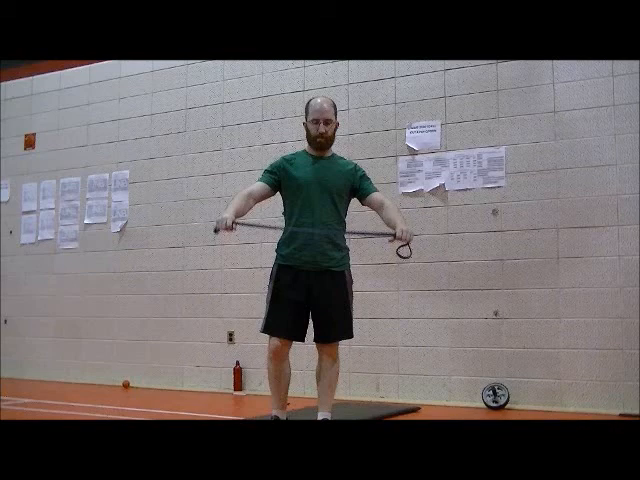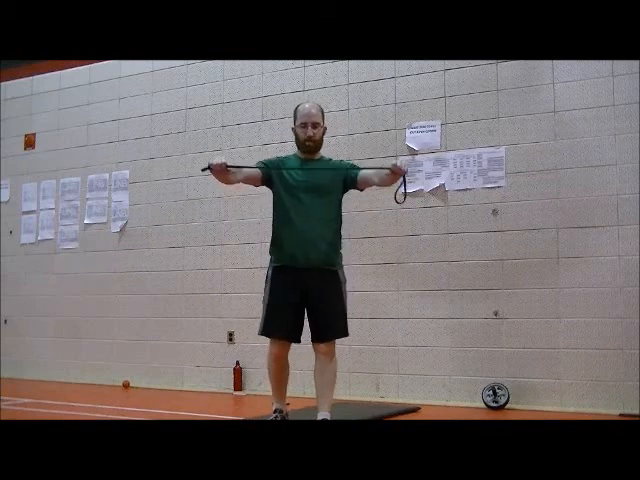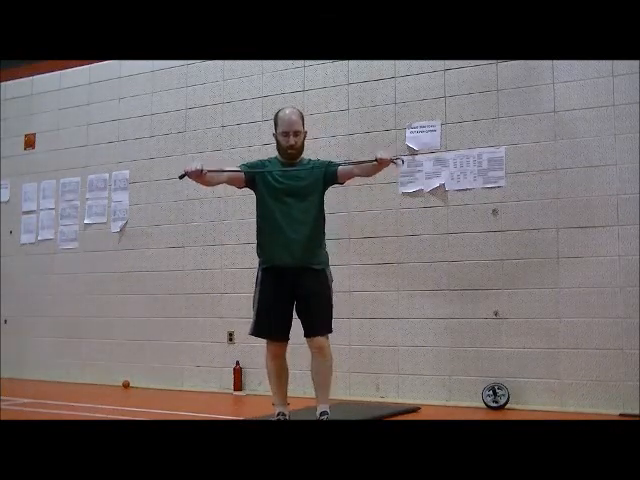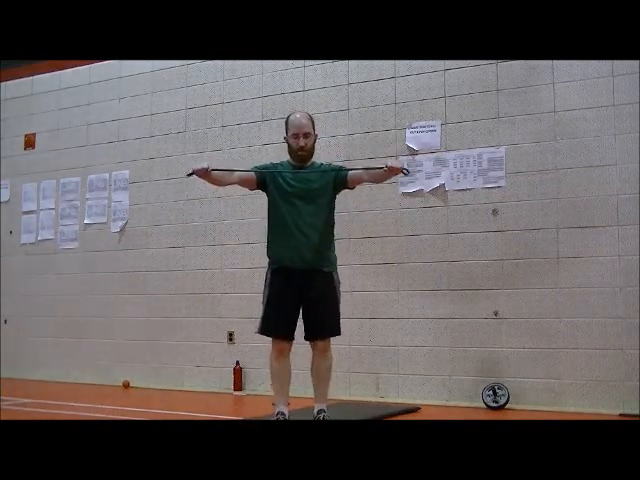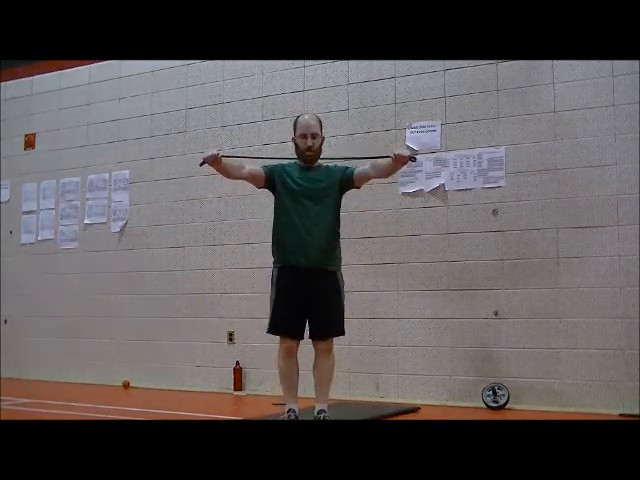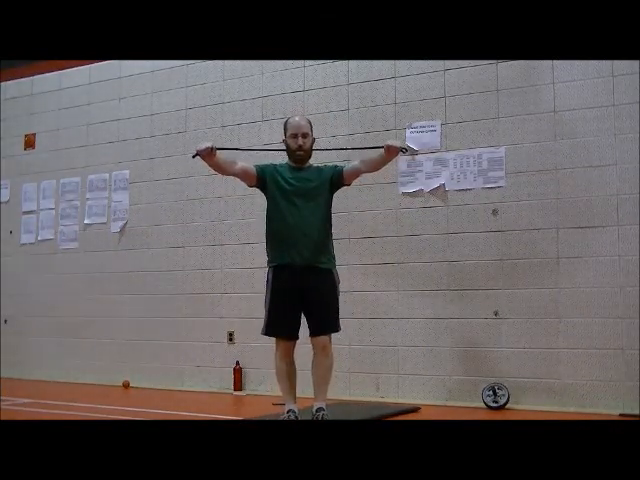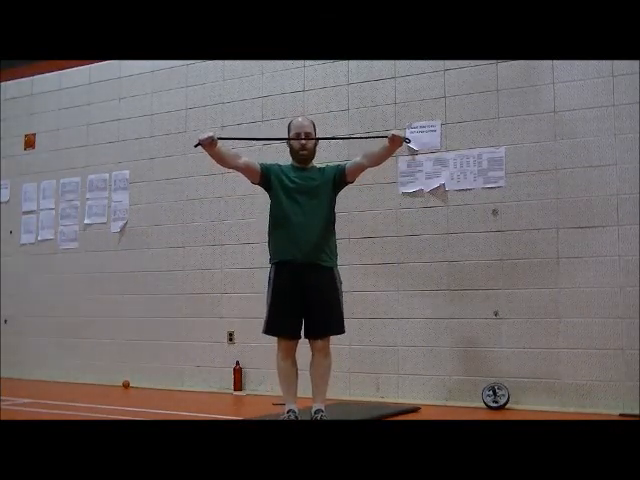
dt=0.4s
person 1, frame 1
left shoulder: (349, 170)
right shoulder: (286, 165)
left elbow: (379, 202)
right elbow: (252, 193)
left wrist: (398, 224)
right wrist: (232, 211)
left hip: (333, 270)
right hip: (290, 268)
left knee: (329, 349)
right knee: (277, 345)
left ankle: (324, 416)
right ankle: (278, 414)
person 1, frame 2
left shoulder: (339, 169)
right shoulder: (277, 167)
left elbow: (373, 177)
right elbow: (241, 173)
left wrist: (393, 173)
right wrist: (222, 170)
left hip: (326, 270)
right hip: (285, 269)
left knee: (325, 348)
right knee: (277, 347)
left ankle: (323, 415)
right ankle: (280, 408)
person 1, frame 3
left shoulder: (320, 169)
right shoulder: (260, 169)
left elbow: (352, 170)
right elbow: (225, 175)
left wrist: (377, 163)
right wrist: (201, 174)
left hip: (313, 268)
right hip: (273, 270)
left knee: (319, 343)
right knee: (275, 346)
left ankle: (323, 410)
right ankle: (281, 411)
person 1, frame 4
left shoulder: (330, 173)
right shoulder: (272, 173)
left elbow: (362, 175)
right elbow: (236, 176)
left wrist: (387, 171)
right wrist: (209, 174)
left hip: (321, 270)
right hip: (282, 271)
left knee: (321, 344)
right knee: (280, 345)
left ankle: (321, 409)
right ankle: (281, 411)
person 1, frame 5
left shoulder: (336, 175)
right shoulder: (279, 173)
left elbow: (370, 170)
right elbow: (244, 171)
left wrist: (396, 162)
right wrist: (218, 163)
left hip: (325, 271)
right hip: (287, 270)
left knee: (324, 345)
right knee: (288, 345)
left ankle: (322, 409)
right ankle: (291, 408)
person 1, frame 6
left shoulder: (327, 175)
right shoulder: (270, 174)
left elbow: (361, 167)
right elbow: (235, 168)
left wrist: (388, 154)
right wrist: (210, 157)
left hip: (320, 269)
right hip: (282, 270)
left knee: (322, 342)
right knee: (284, 345)
left ankle: (320, 407)
right ankle: (290, 409)
person 1, frame 7
left shoulder: (330, 175)
right shoulder: (274, 174)
left elbow: (364, 161)
right elbow: (239, 162)
left wrist: (391, 146)
right wrist: (212, 148)
left hip: (322, 269)
right hip: (284, 269)
left knee: (321, 344)
right knee: (286, 344)
left ankle: (319, 408)
right ankle: (290, 409)
